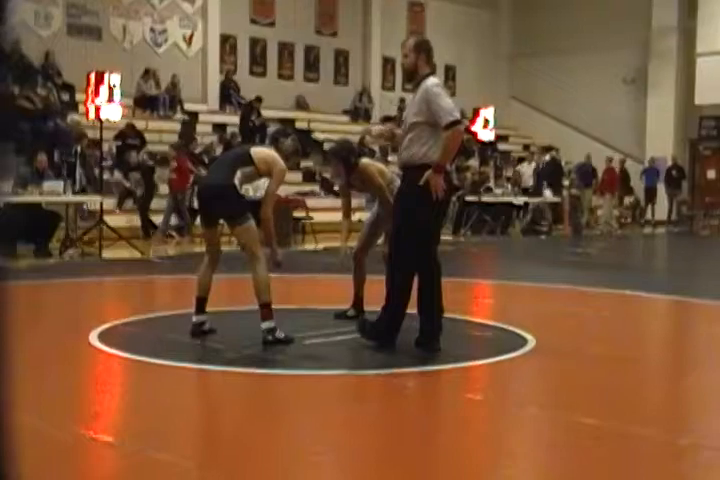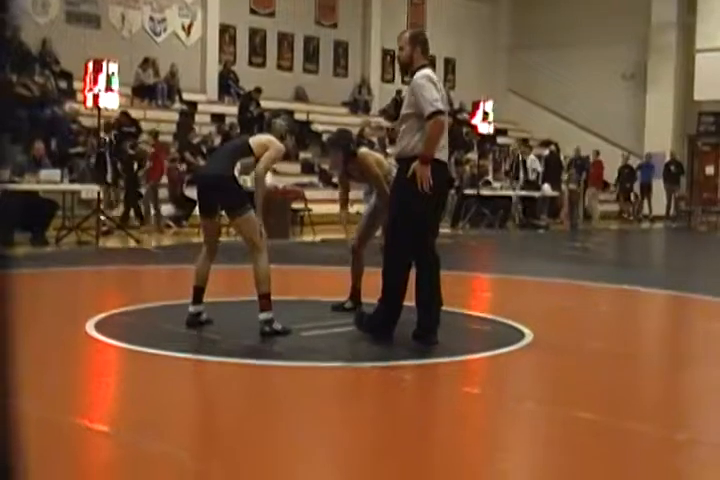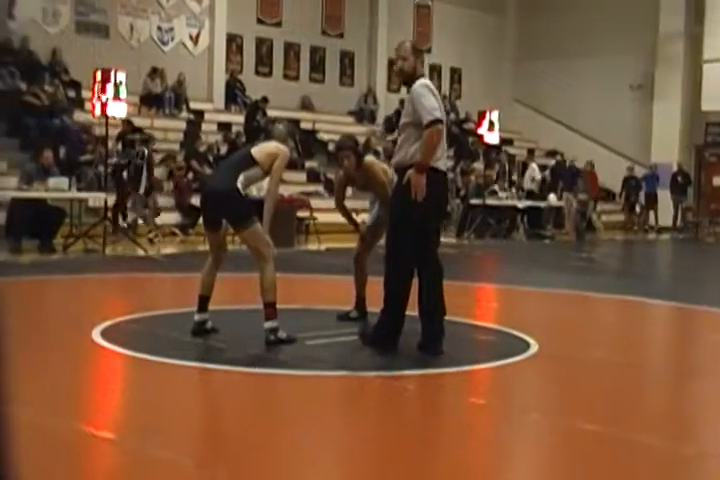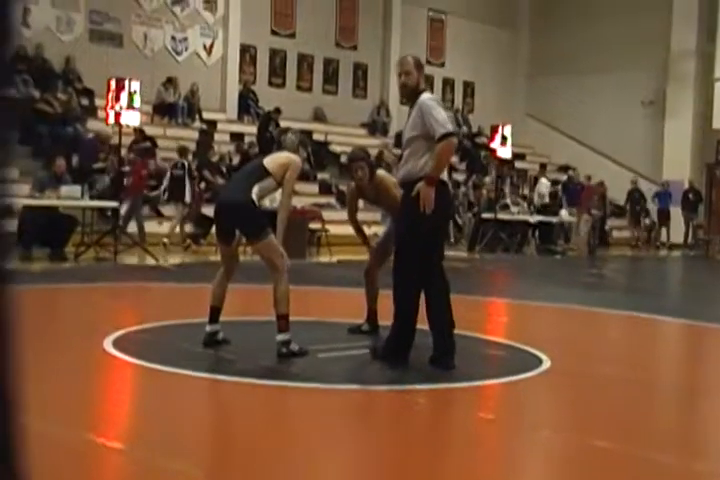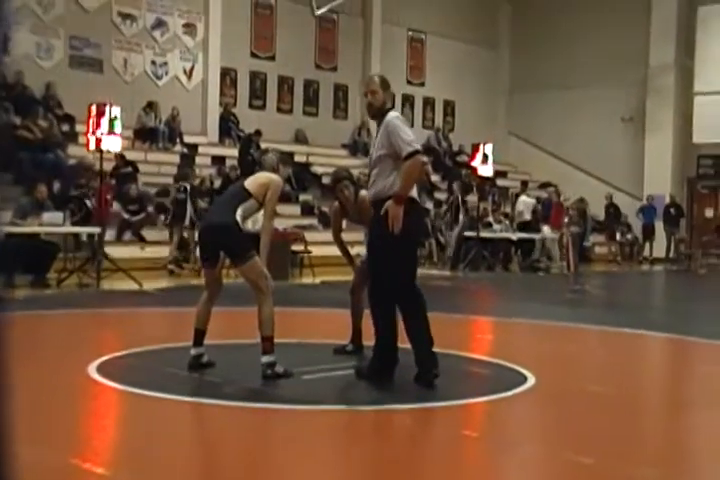
dt=0.4s
person 1, frame 1
left shoulder: (431, 88)
right shoulder: (420, 90)
left elbow: (456, 128)
left wrist: (439, 169)
right wrist: (393, 134)
left hip: (424, 180)
right hip: (417, 179)
left knee: (403, 257)
right knee: (424, 258)
left ankle: (387, 329)
right ankle: (429, 334)
person 1, frame 2
left shoulder: (421, 80)
right shoulder: (426, 79)
left elbow: (438, 120)
left wrist: (424, 160)
left hip: (418, 172)
right hip: (430, 173)
left knee: (398, 249)
right knee: (424, 250)
left ankle: (383, 322)
right ankle: (427, 327)
person 1, frame 3
left shoulder: (420, 88)
right shoulder: (424, 90)
left elbow: (435, 128)
left wrist: (420, 169)
left hip: (418, 181)
right hip: (433, 182)
left knee: (400, 259)
right knee: (427, 259)
left ankle: (387, 332)
right ankle: (432, 336)
person 1, frame 4
left shoulder: (426, 102)
right shoulder: (416, 107)
left elbow: (449, 141)
left wrist: (430, 181)
left hip: (423, 195)
right hip: (418, 195)
left knee: (408, 273)
right knee: (430, 272)
left ankle: (398, 346)
right ankle: (443, 350)
person 1, frame 5
left shoulder: (392, 121)
right shoulder: (383, 126)
left elbow: (417, 159)
left wrist: (399, 200)
left hip: (394, 214)
right hip: (387, 215)
left knee: (383, 291)
right knee: (404, 290)
left ankle: (383, 364)
right ankle: (425, 364)
person 2, frame 1
left shoulder: (254, 151)
right shoulder: (279, 164)
right elbow: (265, 211)
left wrist: (243, 236)
right wrist: (274, 248)
left hip: (205, 187)
right hip: (224, 189)
left knee: (211, 255)
right knee: (257, 256)
left ankle: (198, 321)
right ankle: (269, 329)
person 2, frame 2
left shoulder: (254, 140)
right shoulder: (278, 146)
right elbow: (259, 171)
left wrist: (220, 215)
right wrist: (258, 215)
left hip: (204, 177)
right hip: (223, 178)
left knee: (209, 245)
right knee: (258, 246)
left ankle: (195, 311)
right ankle: (267, 321)
person 2, frame 3
left shoulder: (259, 148)
right shoulder: (282, 151)
right elbow: (271, 191)
left wrist: (225, 223)
right wrist: (265, 230)
left hip: (209, 190)
right hip: (229, 193)
left knee: (216, 256)
right knee: (266, 257)
left ankle: (200, 320)
right ankle: (272, 330)
person 2, frame 4
left shoulder: (271, 158)
right shoulder: (294, 161)
right elbow: (284, 202)
right wrist: (279, 242)
left hip: (223, 203)
right hip: (243, 205)
left knee: (227, 267)
right knee: (280, 268)
left ankle: (212, 331)
right ankle: (284, 341)
person 2, frame 5
left shoulder: (255, 179)
right shoulder: (275, 180)
right elbow: (267, 223)
right wrist: (263, 263)
left hip: (207, 227)
right hip: (227, 229)
left knee: (211, 291)
right knee: (264, 291)
left ankle: (196, 354)
right ankle: (269, 363)
person 3, frame 1
left shoulder: (366, 168)
right shoulder: (345, 182)
left elbow: (388, 199)
right elbow: (346, 215)
left wrist: (392, 234)
right wrist: (343, 242)
right hip: (382, 205)
right knee: (359, 254)
right ankle: (357, 306)
person 3, frame 2
left shoulder: (364, 158)
right shoulder: (344, 171)
left elbow: (386, 191)
right elbow: (343, 205)
right wrist: (347, 233)
right hip: (380, 196)
right knee: (356, 246)
right ankle: (354, 298)
person 3, frame 3
left shoulder: (370, 166)
right shoulder: (343, 177)
left elbow: (389, 197)
right elbow: (339, 203)
right wrist: (357, 226)
right hip: (381, 205)
right knee: (359, 256)
right ankle: (360, 308)
person 3, frame 4
left shoulder: (382, 180)
right shoulder: (354, 189)
left elbow: (401, 210)
right elbow: (352, 218)
right wrist: (367, 244)
right knee: (370, 270)
right ankle: (371, 321)
person 3, frame 5
left shoulder: (365, 199)
right shoulder: (337, 208)
right elbow: (337, 237)
right wrist: (352, 262)
right knee: (356, 289)
right ankle: (356, 341)
